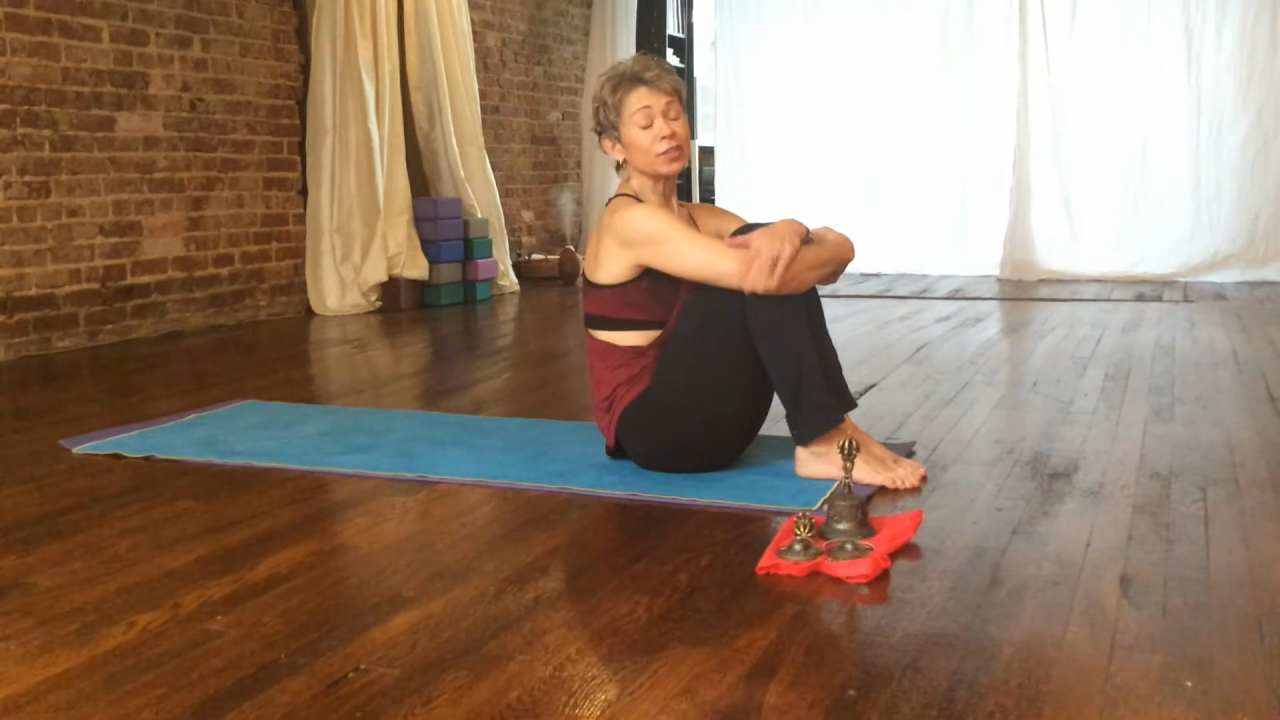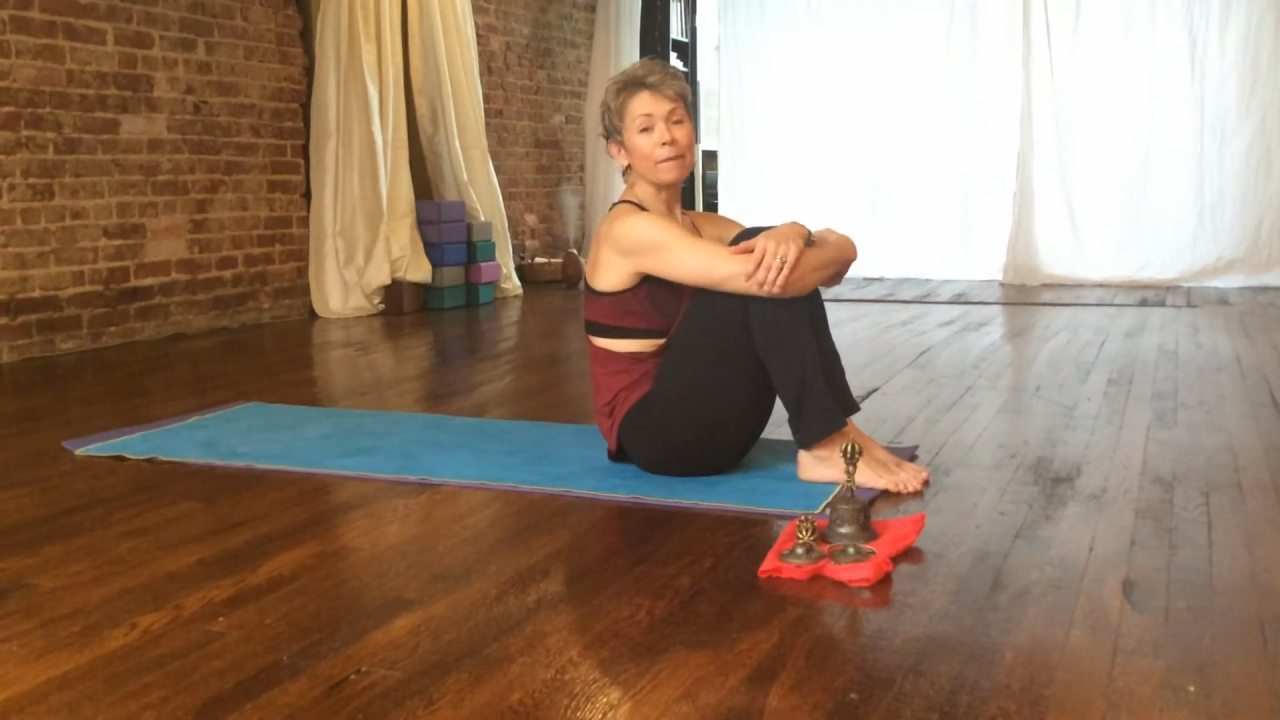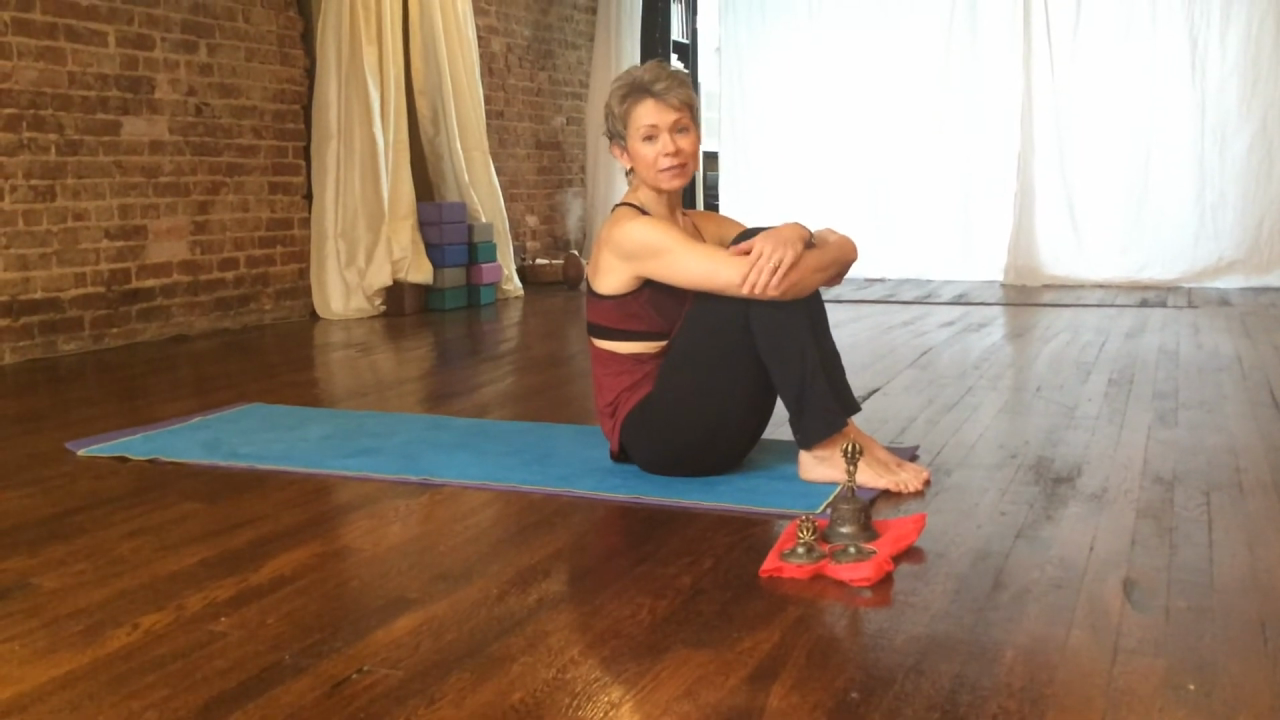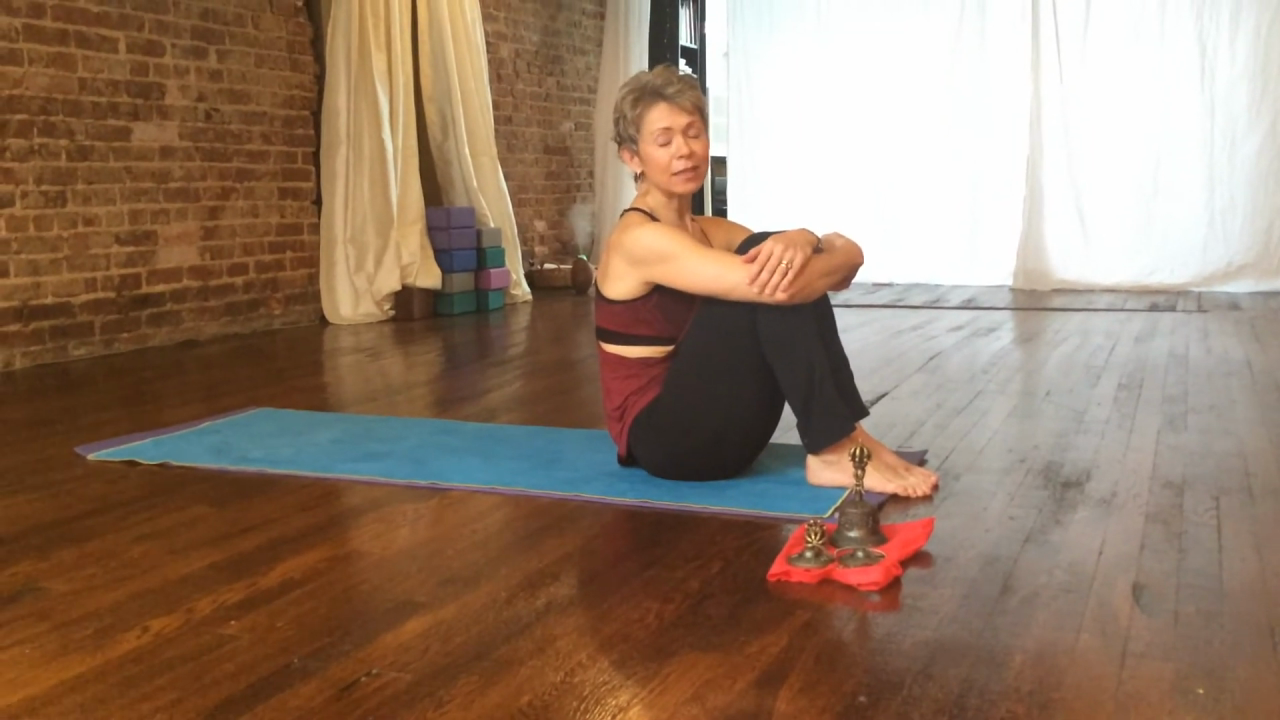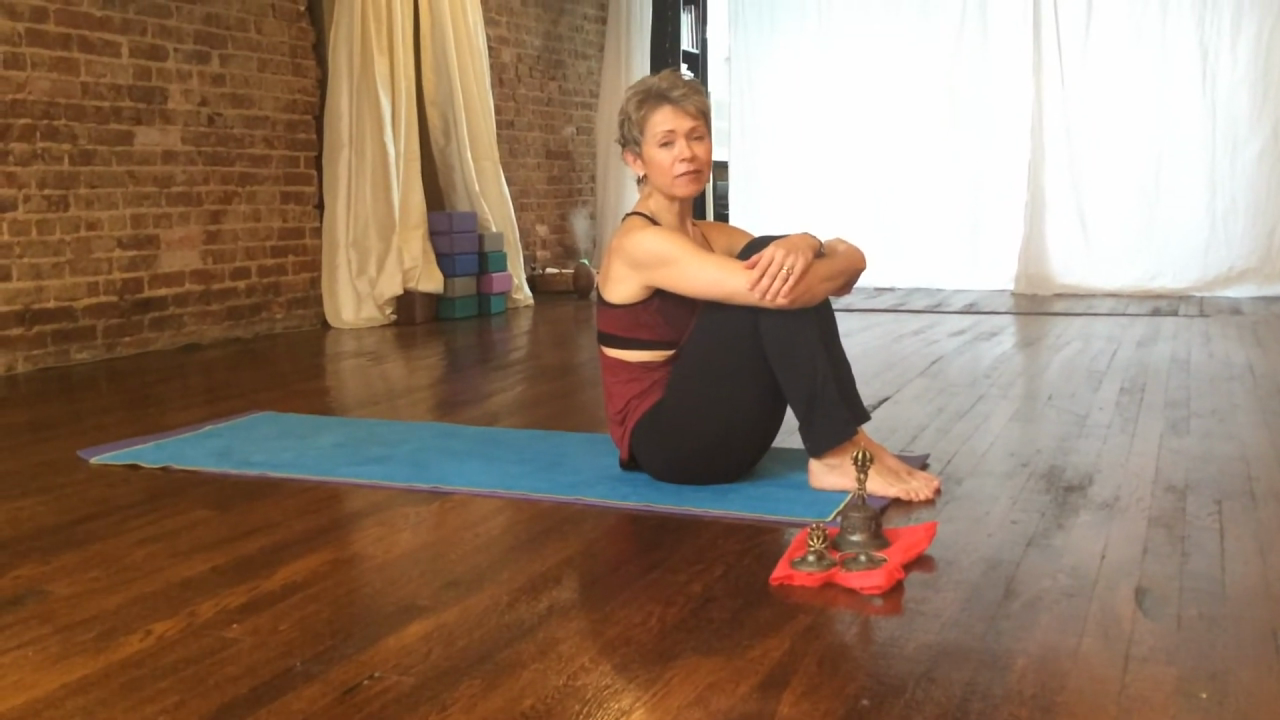
dt=1s
person 1, frame 1
left shoulder: (698, 217)
right shoulder: (631, 221)
left wrist: (792, 231)
right wrist: (837, 246)
left hip: (701, 421)
right hip: (652, 427)
left knee: (779, 264)
right knee: (763, 277)
left ankle: (832, 432)
right ankle: (823, 444)
person 1, frame 2
left shoulder: (700, 226)
right shoulder: (631, 229)
left elbow: (824, 272)
right elbow: (759, 277)
left wrist: (794, 234)
right wrist: (840, 247)
left hip: (706, 426)
right hip: (654, 431)
left knee: (784, 269)
right knee: (768, 279)
left ankle: (834, 436)
right ankle: (825, 447)
person 1, frame 3
left shoulder: (702, 225)
right shoulder: (631, 233)
left elbow: (805, 275)
right elbow: (768, 285)
left wrist: (796, 235)
right wrist: (839, 248)
left hip: (705, 425)
right hip: (656, 432)
left knee: (779, 267)
right knee: (767, 282)
left ankle: (835, 435)
right ankle: (827, 447)
person 1, frame 4
left shoulder: (709, 231)
right shoulder: (640, 239)
left elbow: (832, 275)
right elbow: (775, 287)
left wrist: (804, 240)
right wrist: (846, 252)
left hip: (713, 429)
right hip: (663, 436)
left knee: (793, 274)
right knee: (776, 284)
left ankle: (844, 440)
right ankle: (834, 452)
person 1, frame 5
left shoulder: (711, 236)
right shoulder: (640, 243)
left elbow: (835, 281)
right elbow: (772, 292)
left wrist: (806, 245)
right wrist: (849, 258)
left hip: (716, 433)
right hip: (666, 440)
left knee: (792, 279)
right knee: (777, 289)
left ankle: (846, 443)
right ankle: (837, 455)
